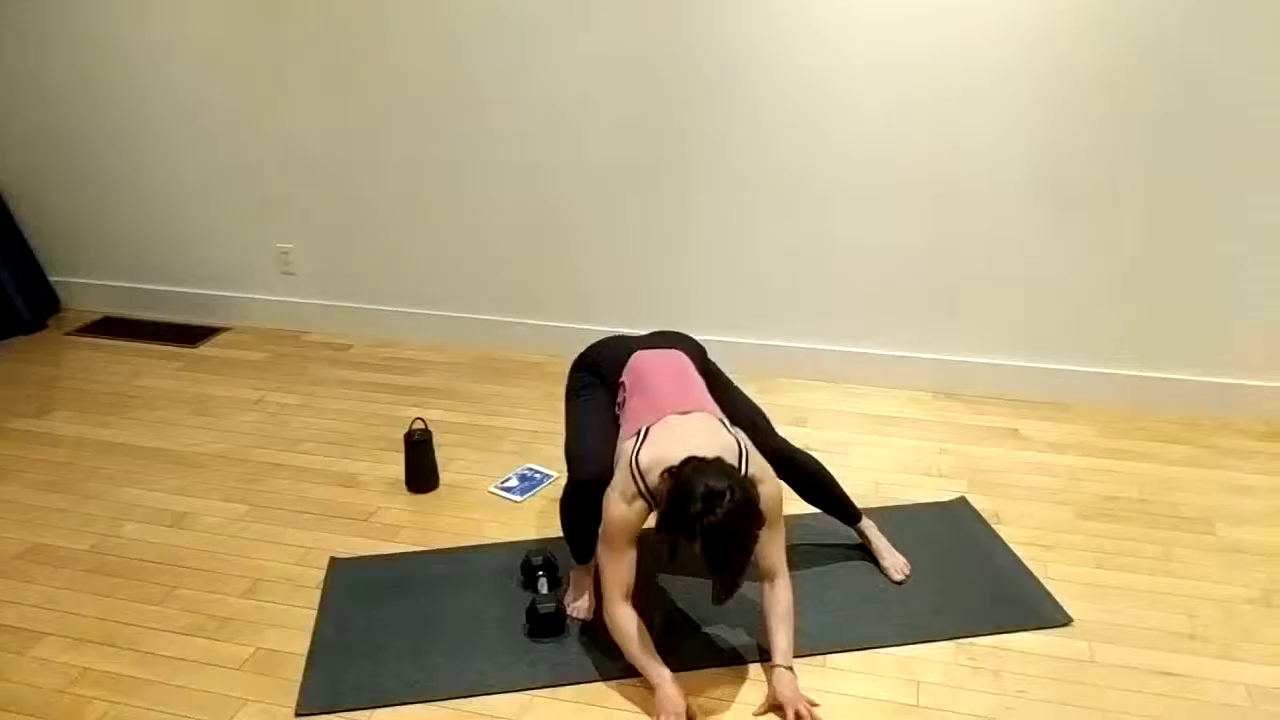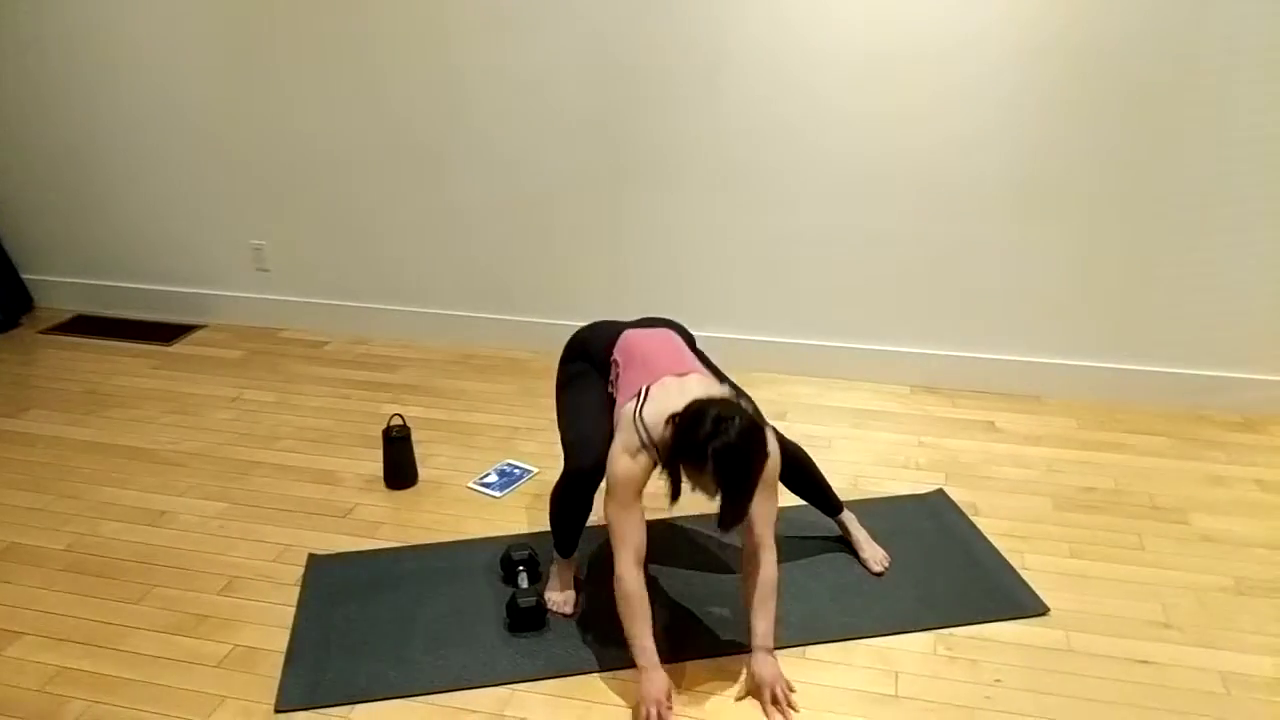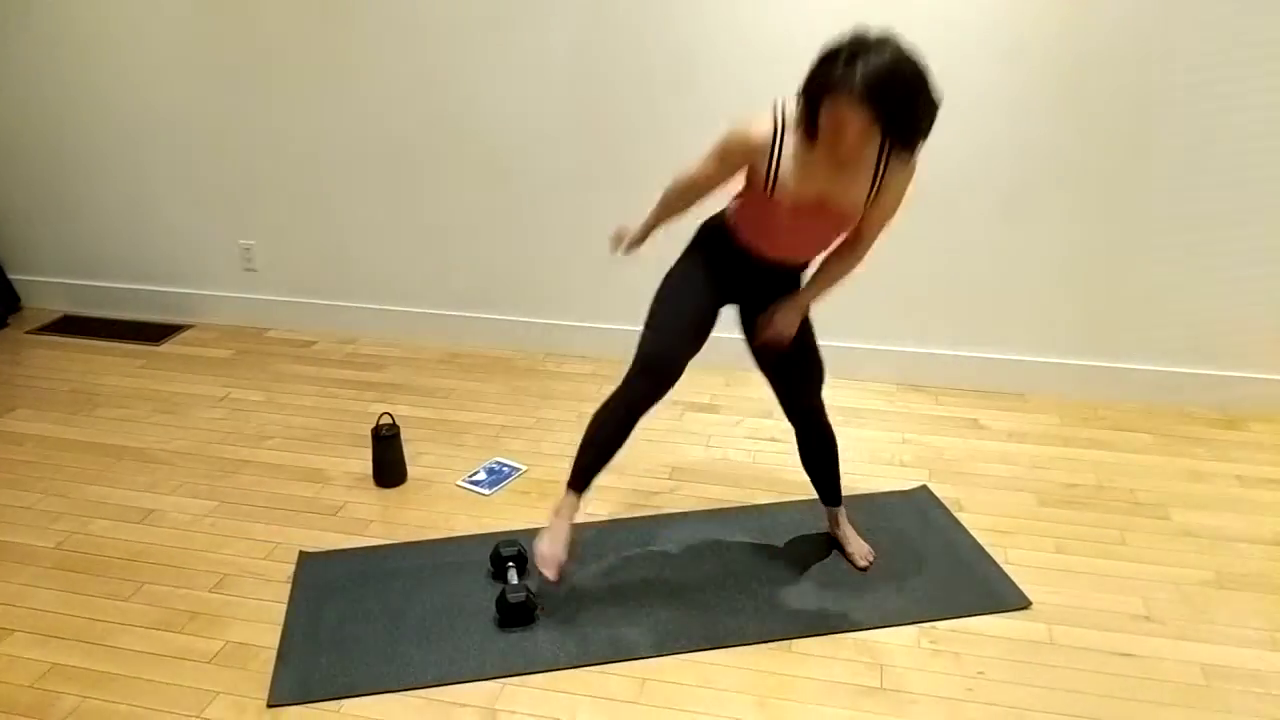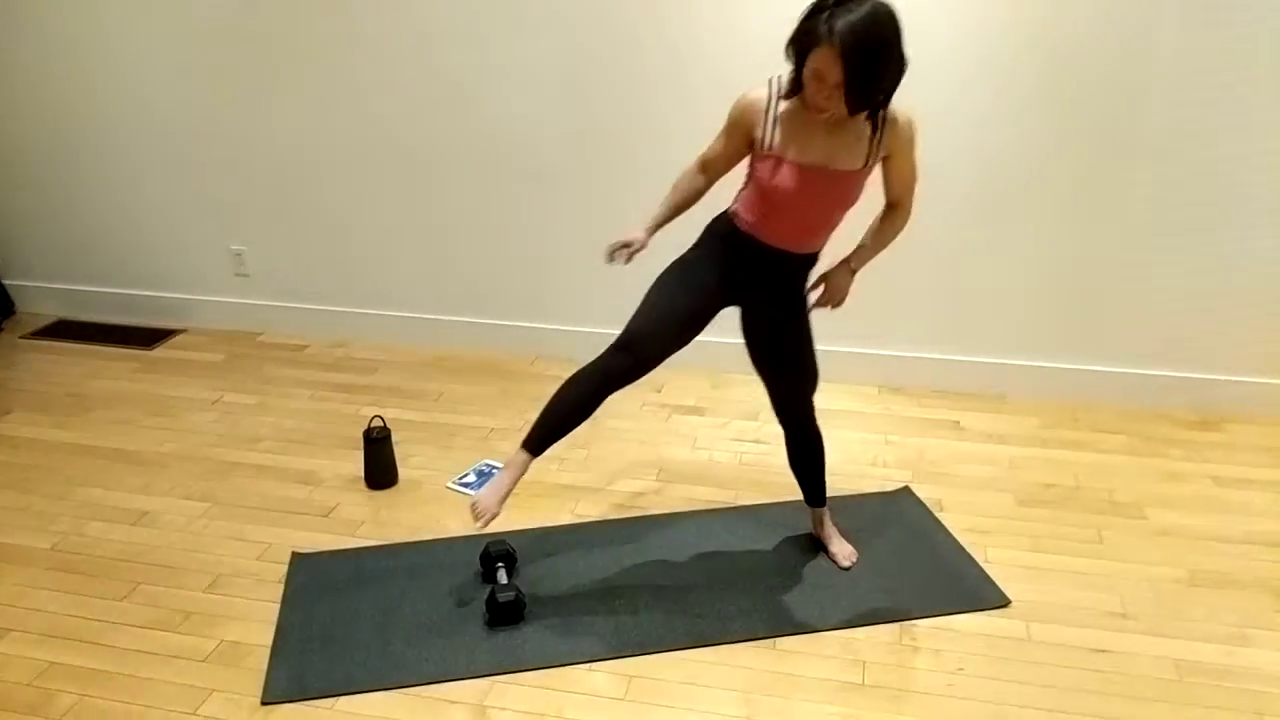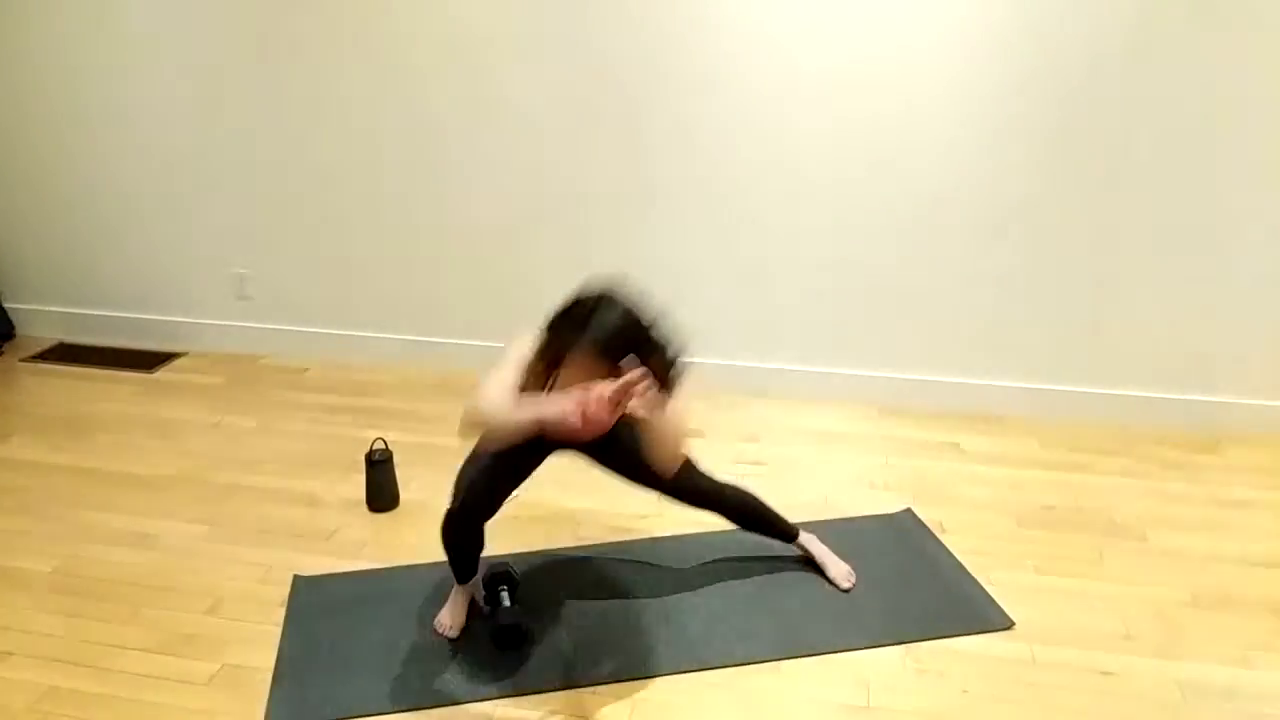
dt=0.5s
person 1, frame 1
left shoulder: (759, 480)
right shoulder: (630, 492)
left elbow: (775, 578)
right elbow: (617, 604)
left wrist: (782, 671)
right wrist: (663, 684)
left hip: (684, 355)
right hip: (605, 367)
left knee: (780, 451)
right knee: (587, 479)
left ankle: (867, 531)
right ankle: (582, 568)
person 1, frame 2
left shoulder: (757, 441)
right shoulder: (634, 447)
left elbow: (761, 552)
right elbow: (627, 567)
left wrist: (762, 652)
right wrist: (649, 667)
right hip: (595, 354)
right knee: (584, 467)
left ankle: (847, 523)
right ankle: (562, 563)
person 1, frame 3
left shoulder: (895, 165)
right shoulder: (762, 138)
left elbow: (858, 242)
right elbow: (693, 182)
left wrist: (800, 302)
right wrist: (641, 230)
left hip: (779, 282)
right hip: (715, 260)
left knee: (804, 405)
right knee: (646, 381)
left ankle: (837, 519)
right ankle: (567, 507)
person 1, frame 4
left shoulder: (892, 129)
right shoulder: (759, 108)
left elbow: (899, 209)
right elbow: (705, 171)
left wrist: (848, 267)
right wrist: (650, 229)
left hip: (786, 280)
right hip: (723, 254)
left knee: (797, 410)
right knee: (623, 360)
left ankle: (822, 521)
right ankle: (514, 469)
person 1, frame 5
left shoulder: (644, 369)
right shoulder: (536, 352)
left elbow: (667, 461)
right elbow: (481, 418)
left wrist: (650, 409)
right wrist: (554, 408)
left hip: (603, 430)
right hip: (532, 425)
left knee: (701, 488)
right knee: (466, 511)
left ankle: (805, 542)
right ankle: (464, 587)
